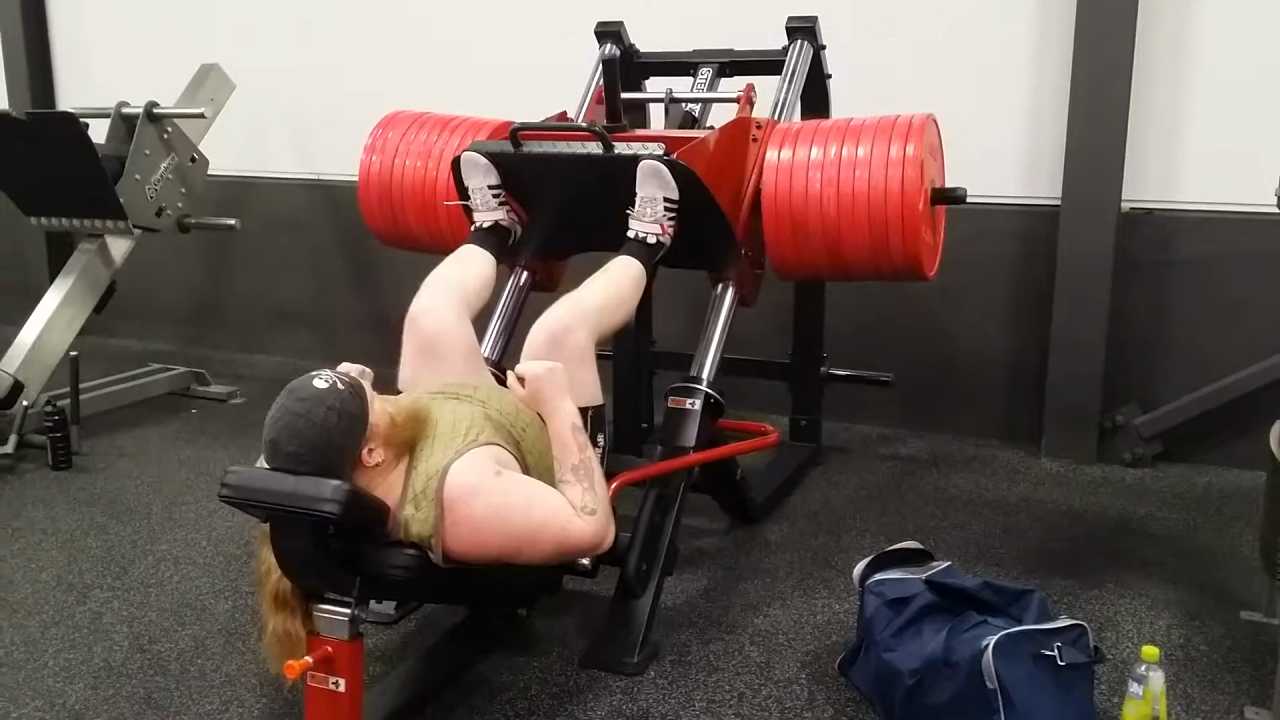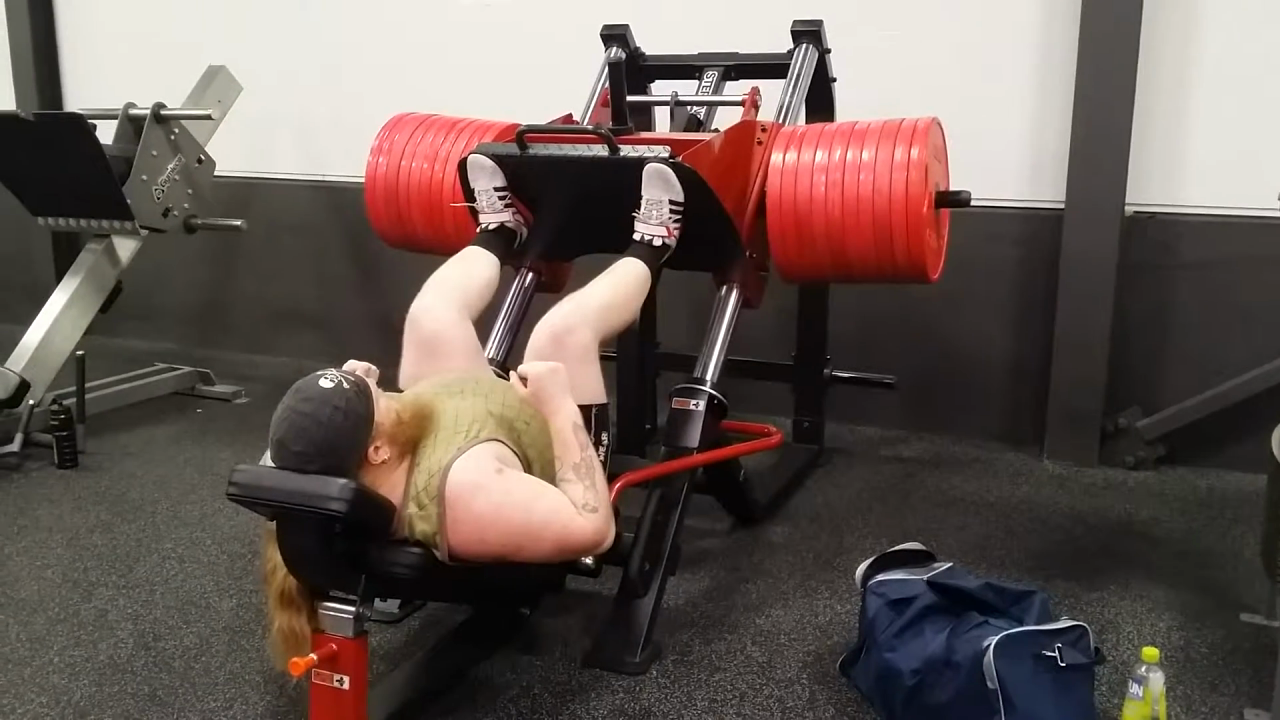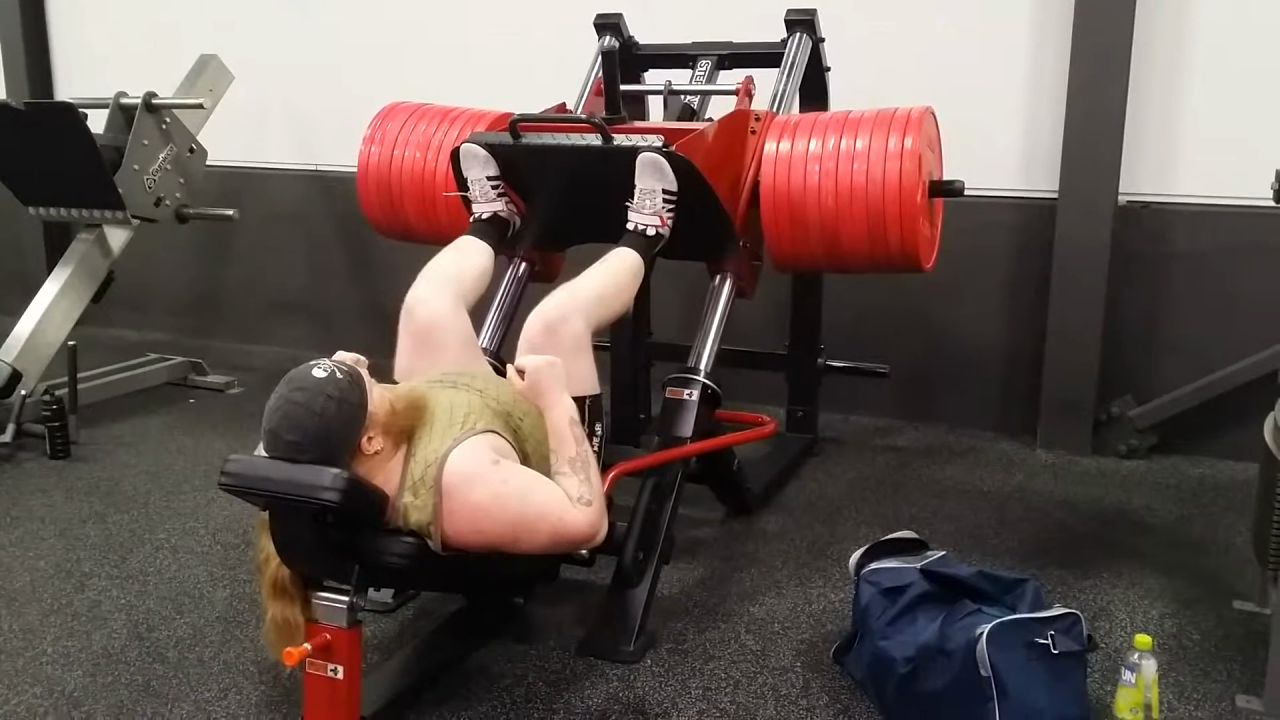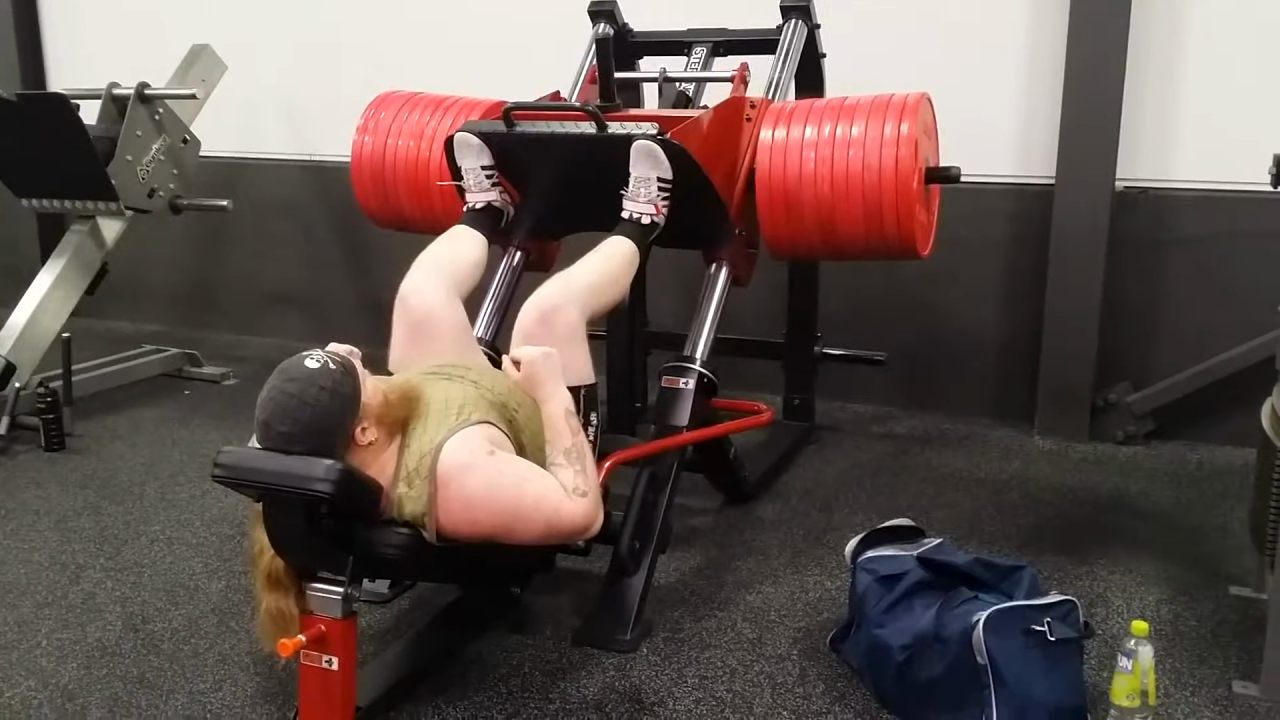
dt=0.7s
person 1, frame 1
left shoulder: (310, 479)
right shoulder: (462, 494)
right elbow: (592, 530)
left wrist: (348, 398)
right wrist: (558, 406)
right hip: (551, 458)
left knee: (432, 315)
right knee: (561, 333)
left ankle: (493, 228)
right ankle: (643, 244)
person 1, frame 2
left shoulder: (311, 474)
right shoulder: (465, 491)
right elbow: (592, 529)
left wrist: (351, 393)
right wrist: (558, 406)
right hip: (554, 452)
left knee: (433, 315)
right knee: (564, 331)
left ankle: (498, 230)
right ankle: (650, 246)
person 1, frame 3
left shoulder: (303, 472)
right shoulder: (460, 481)
right elbow: (586, 524)
left wrist: (344, 385)
right wrist: (556, 402)
right hip: (547, 439)
left knee: (428, 304)
right knee: (556, 321)
left ankle: (492, 221)
right ankle: (643, 236)
person 1, frame 4
left shoulder: (299, 461)
right shoulder: (454, 473)
right elbow: (582, 514)
left wrist: (333, 378)
right wrist: (552, 392)
right hip: (542, 428)
left knee: (423, 295)
right knee: (551, 311)
left ankle: (485, 209)
right ankle: (638, 225)
